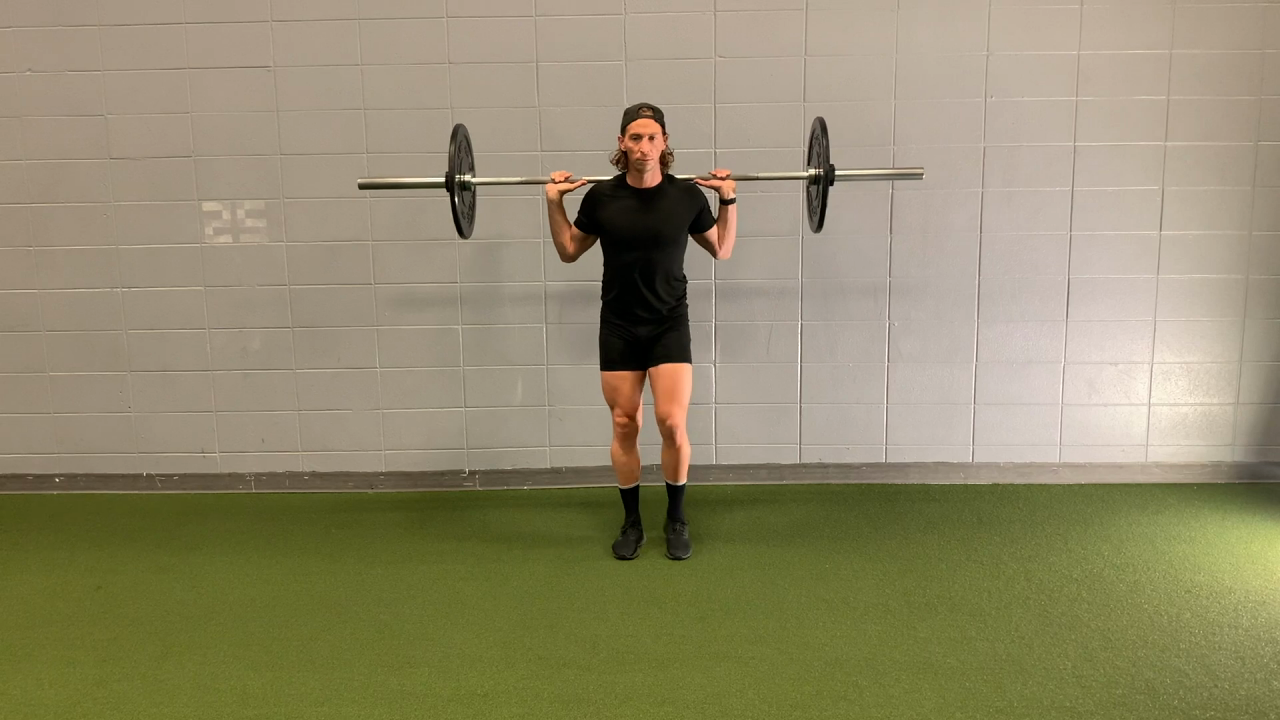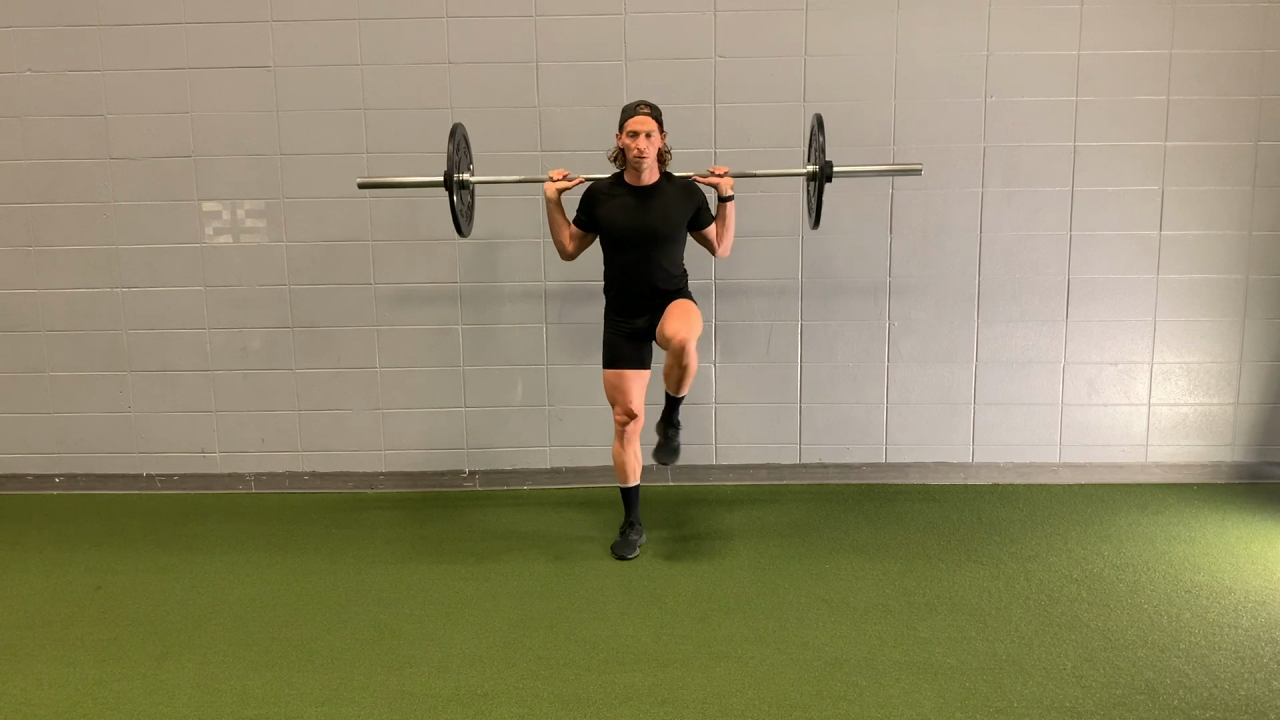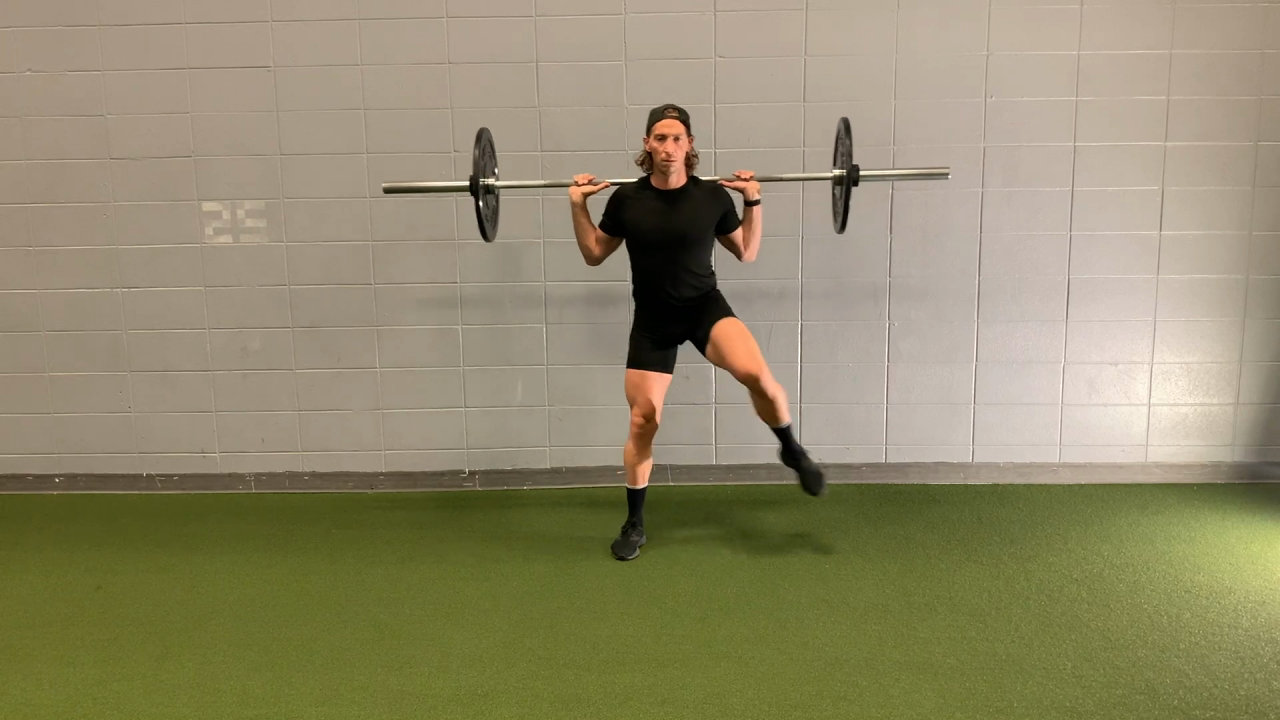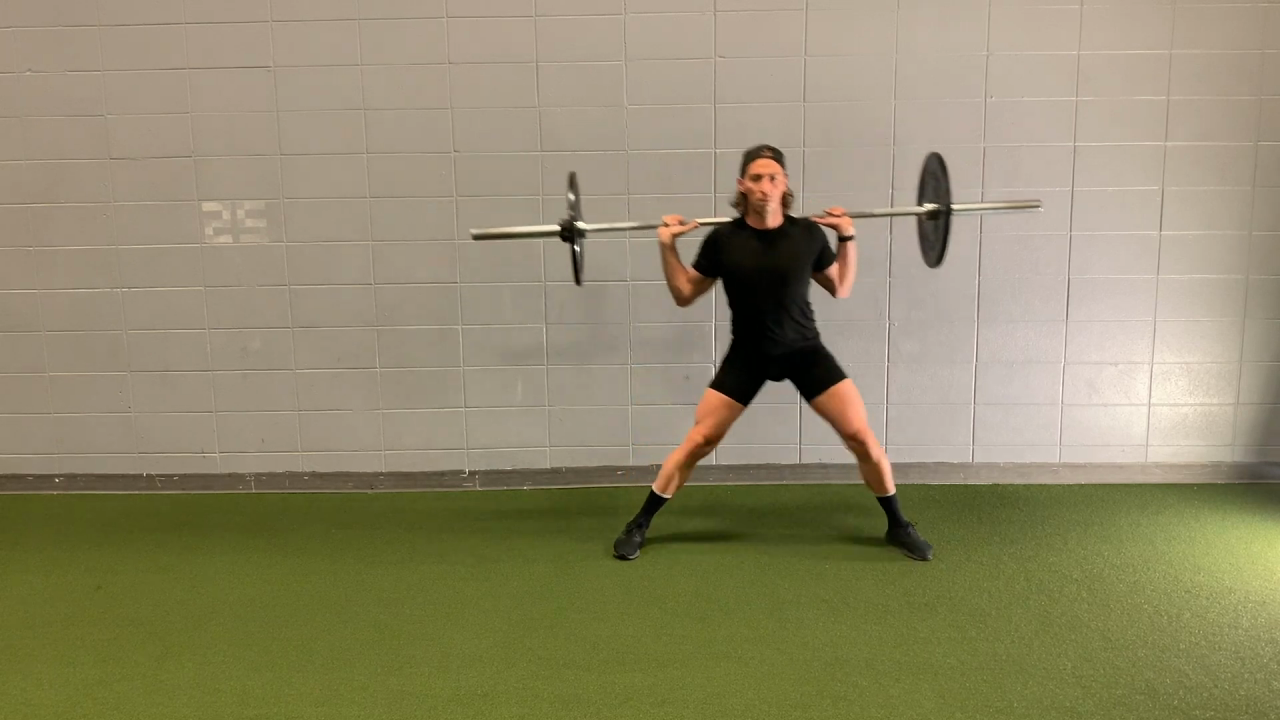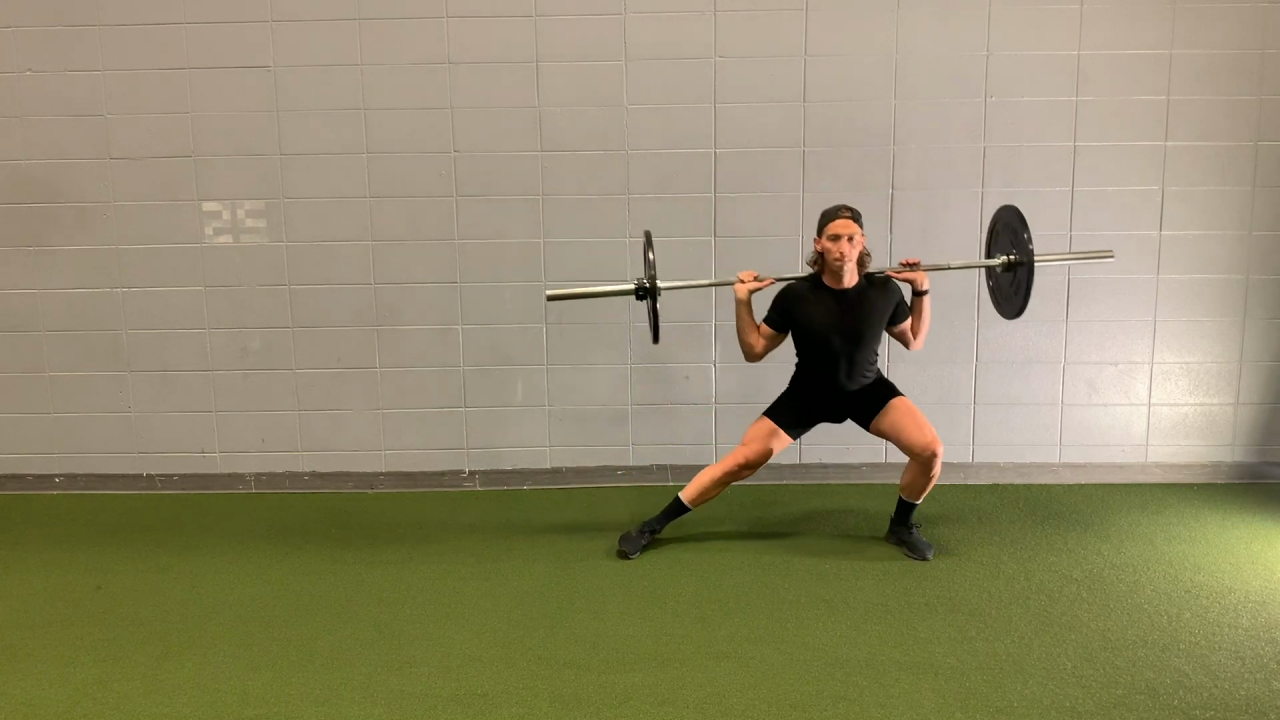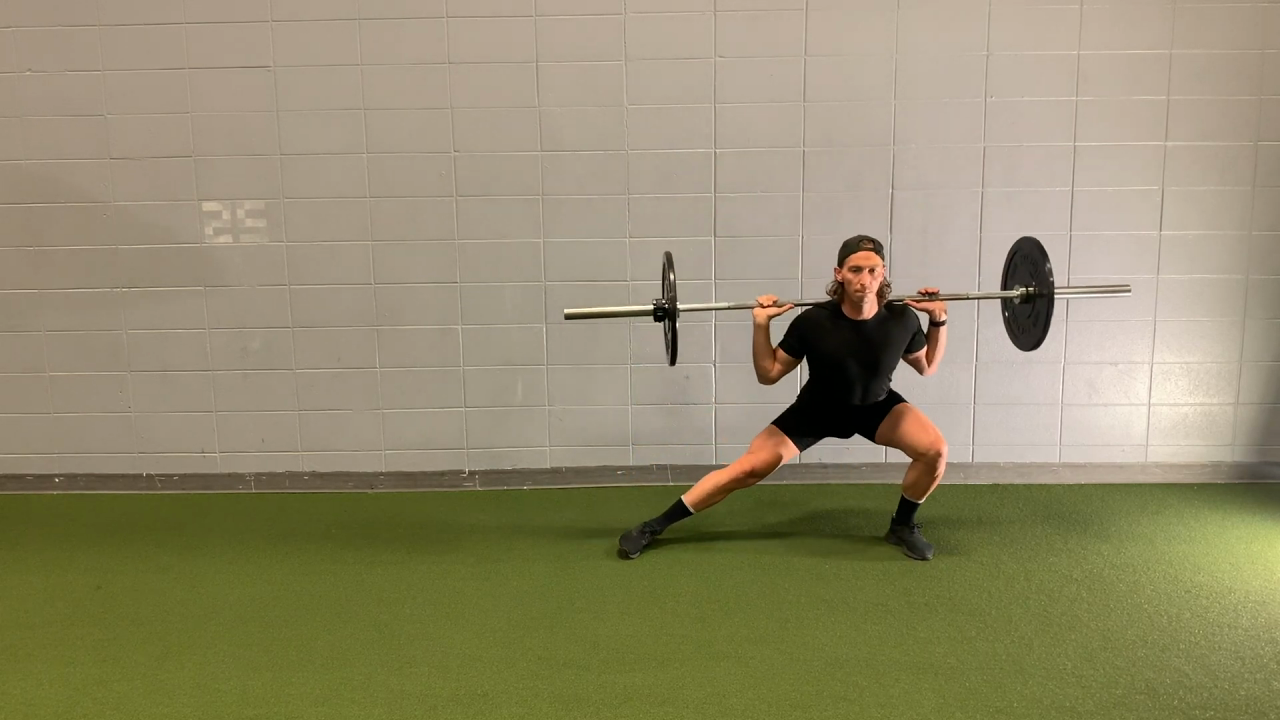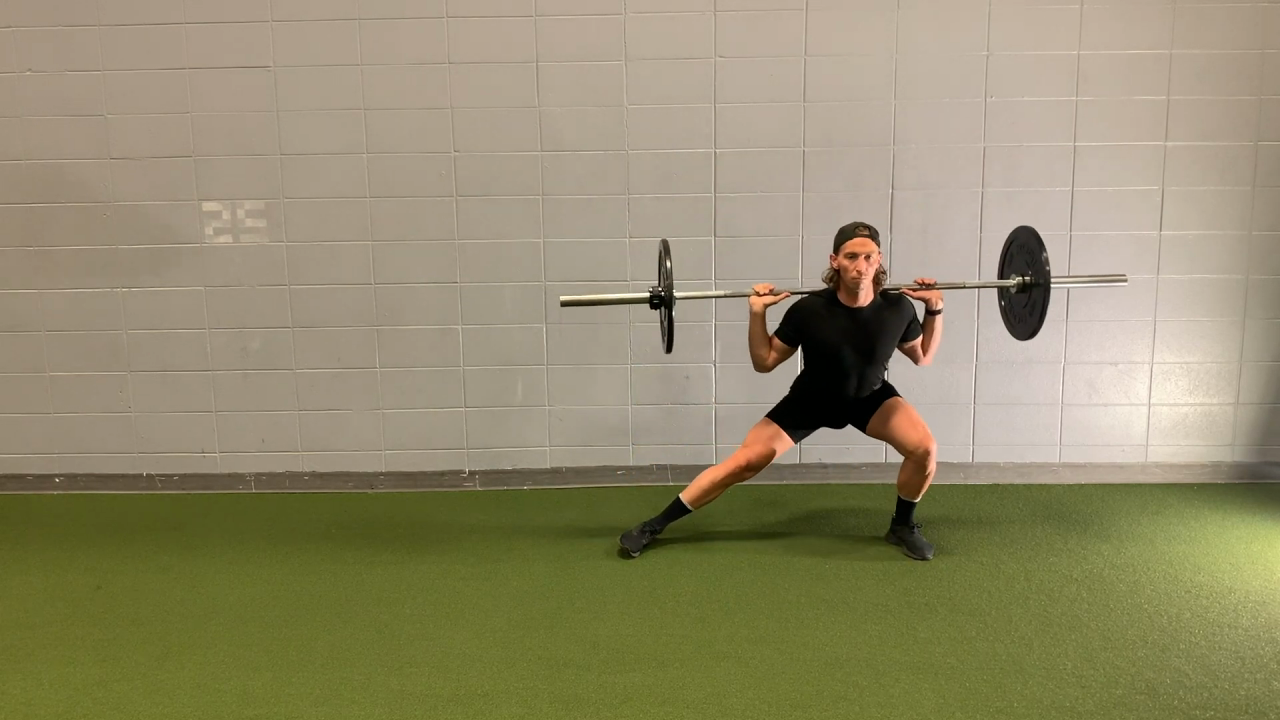
dt=0.4s
person 1, frame 1
left shoulder: (687, 195)
right shoulder: (601, 197)
left elbow: (721, 250)
right elbow: (569, 251)
left wrist: (727, 200)
right wrist: (554, 202)
left hip: (668, 321)
right hip: (618, 325)
left knee: (672, 424)
right knee: (623, 424)
left ankle: (676, 518)
right ankle: (632, 522)
person 1, frame 2
left shoulder: (685, 192)
right shoulder: (599, 195)
left elbow: (720, 247)
right elbow: (569, 249)
left wrist: (726, 197)
right wrist: (552, 201)
left hip: (671, 300)
right hip: (622, 317)
left knee: (682, 340)
right knee: (625, 421)
left ankle: (671, 420)
right ankle: (632, 523)
person 1, frame 3
left shoulder: (712, 196)
right shoulder: (626, 198)
left elbow: (747, 252)
right elbow: (594, 254)
left wrist: (753, 201)
right wrist: (577, 205)
left hip: (704, 307)
right hip: (652, 320)
left knee: (756, 373)
right knee: (643, 421)
left ankle: (791, 449)
right ankle: (634, 523)
person 1, frame 4
left shoulder: (808, 234)
right shoulder: (724, 239)
left elbow: (840, 289)
right elbow: (684, 295)
left wrist: (847, 238)
right wrist: (667, 246)
left hip: (803, 351)
right hip: (746, 354)
left knee: (861, 436)
right knee: (699, 441)
left ankle: (898, 525)
right ankle: (639, 524)
person 1, frame 5
left shoulder: (883, 290)
right shoulder: (796, 296)
left elbow: (913, 340)
right elbow: (754, 350)
left wrist: (922, 291)
right wrist: (743, 301)
left hip: (867, 389)
right hip: (807, 394)
left knee: (930, 449)
right knee: (741, 461)
left ankle: (901, 525)
right ankle: (653, 526)
person 1, frame 6
left shoulder: (901, 320)
right shoulder: (814, 321)
left elbow: (926, 366)
right elbow: (769, 374)
left wrist: (939, 321)
right wrist: (761, 326)
left hip: (875, 406)
right hip: (815, 410)
left knee: (934, 450)
right knee: (746, 469)
left ankle: (902, 526)
right ankle: (654, 526)
person 1, frame 7
left shoulder: (897, 309)
right shoulder: (809, 310)
left elbow: (922, 356)
right elbow: (764, 362)
left wrist: (935, 310)
right wrist: (757, 313)
left hip: (869, 396)
right hip: (809, 401)
left knee: (924, 448)
right knee: (742, 463)
left ankle: (902, 526)
right ankle: (654, 525)
